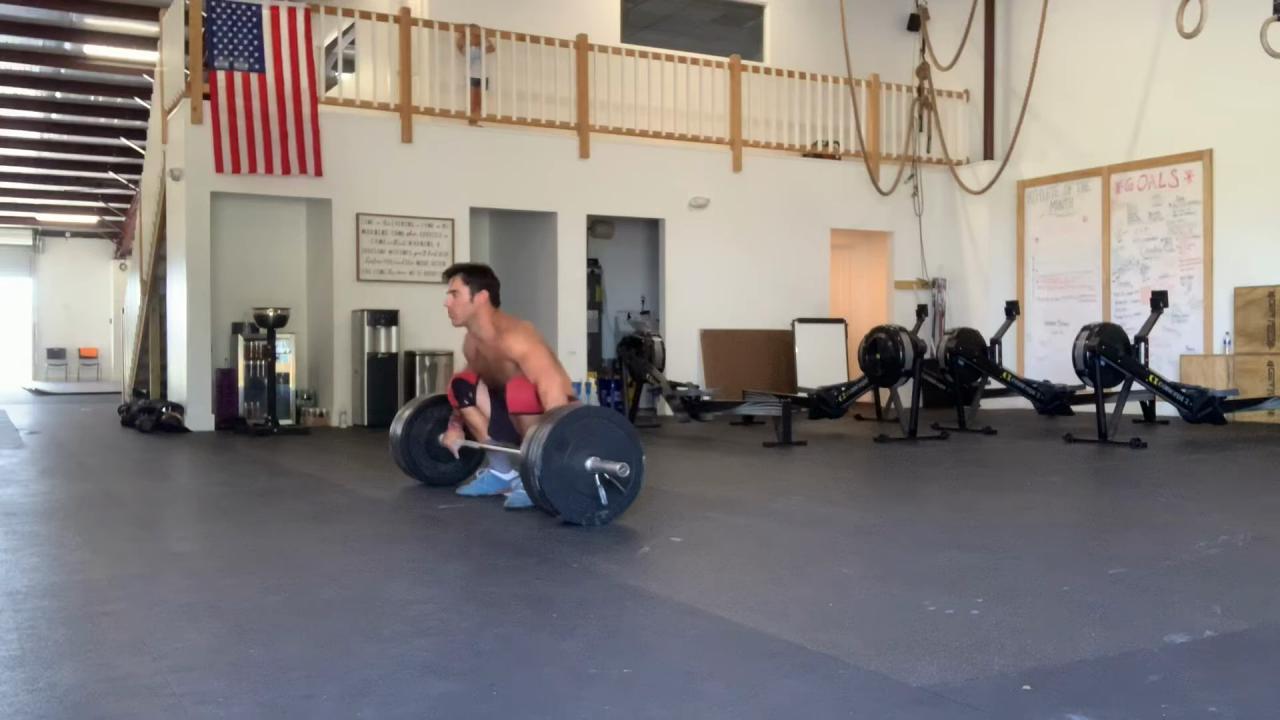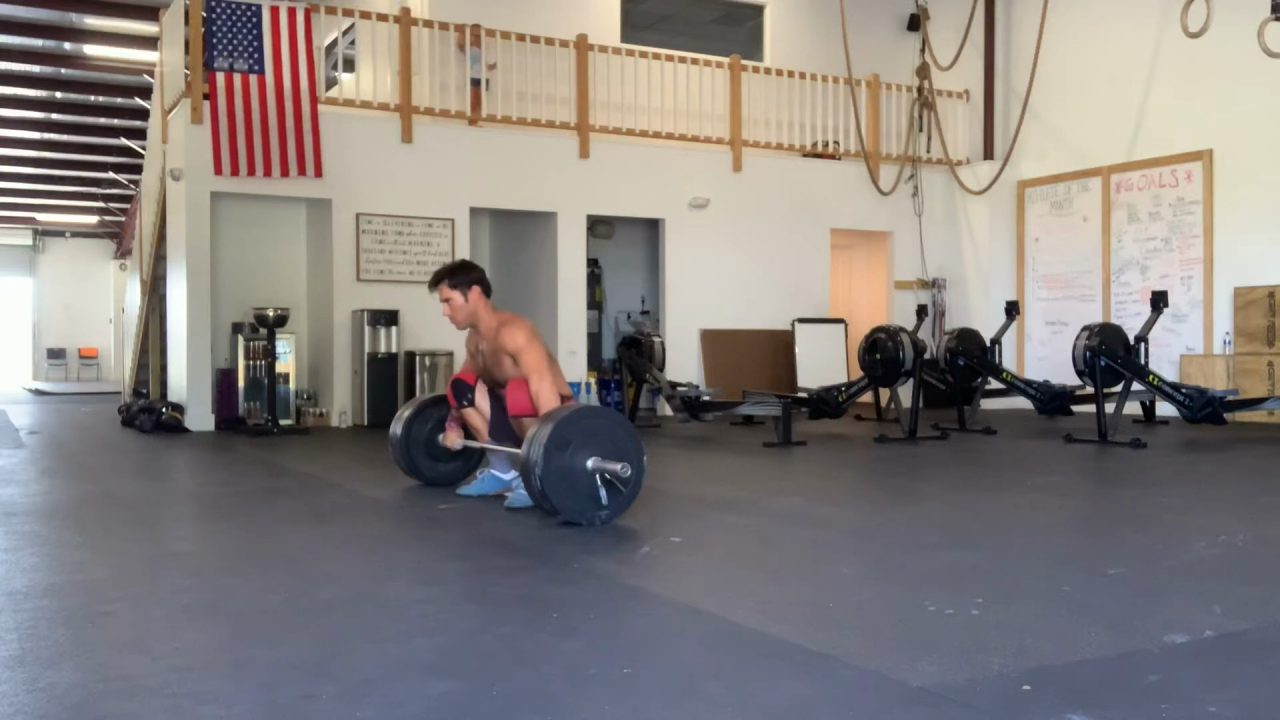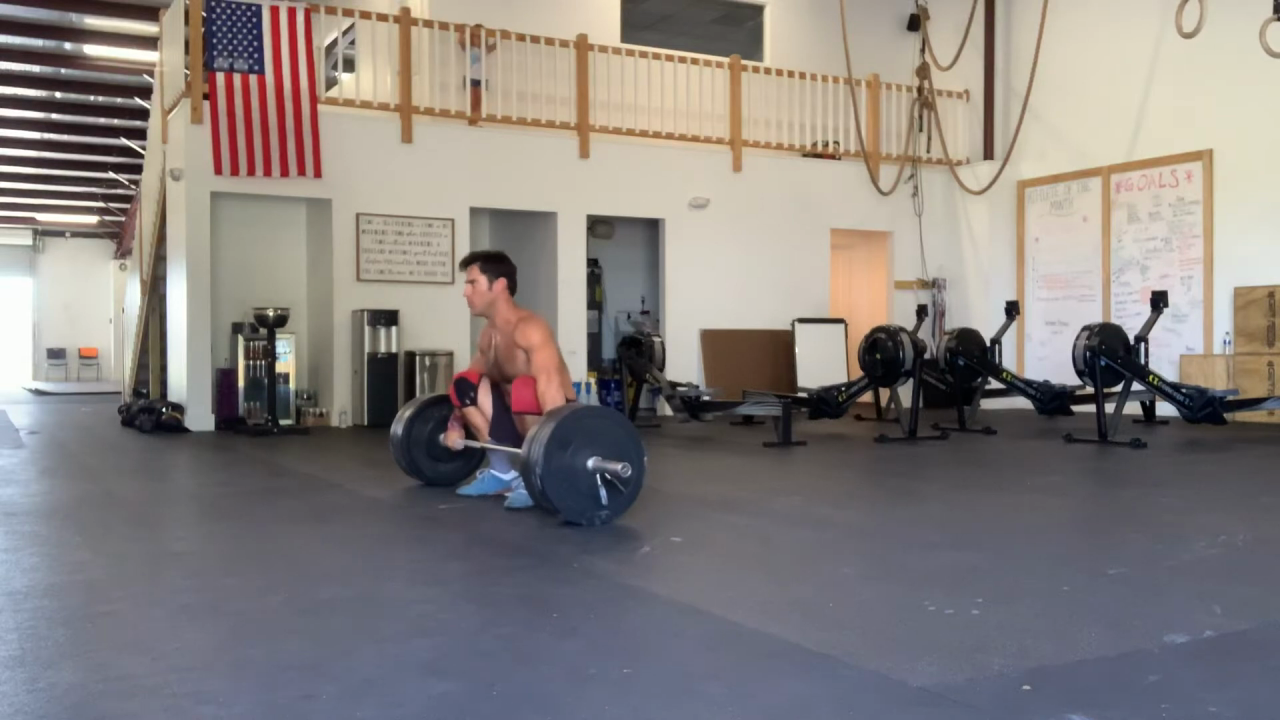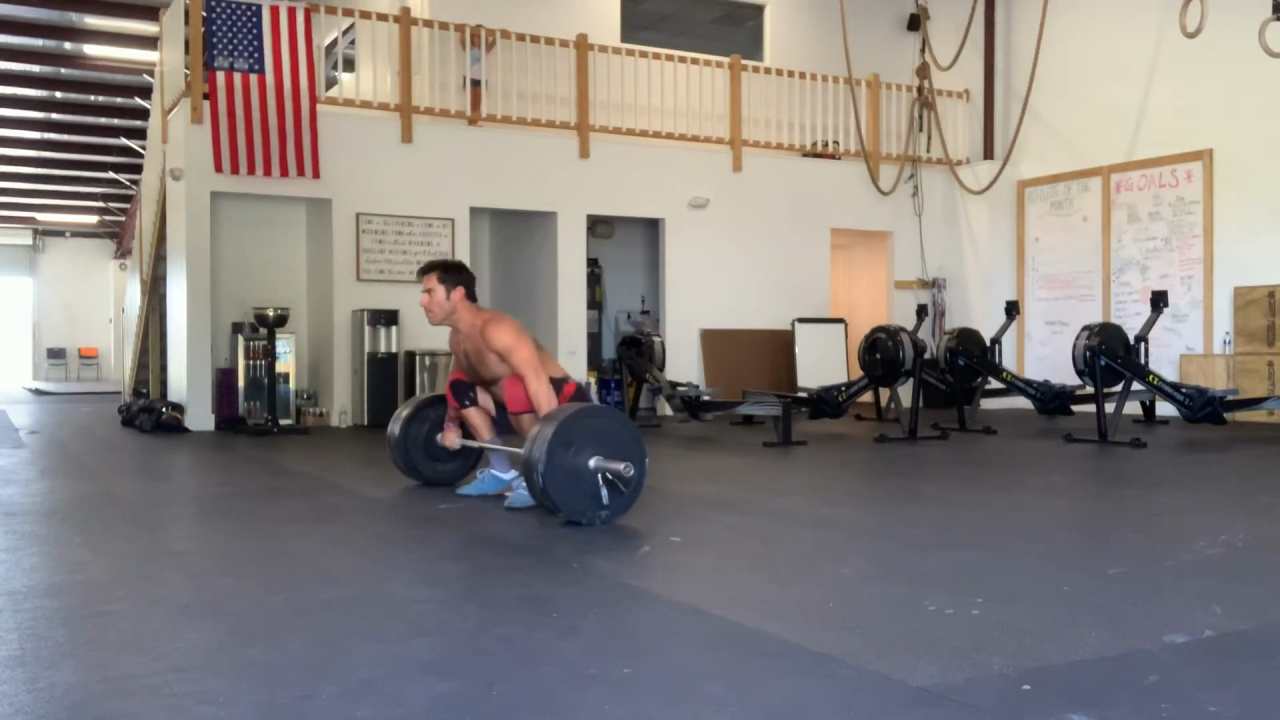
dt=1s
person 1, frame 1
left shoulder: (511, 335)
right shoulder: (472, 342)
left elbow: (551, 382)
right elbow: (471, 378)
right wrist: (456, 425)
right hip: (523, 418)
left knee: (518, 388)
right knee: (462, 386)
right ankle: (502, 473)
person 1, frame 2
left shoulder: (512, 330)
right shoulder: (475, 338)
left elbow: (543, 384)
right elbow: (467, 378)
right wrist: (454, 424)
right hip: (522, 419)
left knee: (518, 391)
right knee: (461, 386)
right ankle: (503, 472)
person 1, frame 3
left shoulder: (529, 327)
right shoulder: (489, 334)
left elbow: (550, 383)
right elbow: (473, 379)
right wrist: (456, 424)
right hip: (523, 420)
left knee: (523, 389)
right knee: (464, 384)
right ankle: (503, 473)
person 1, frame 4
left shoulder: (495, 328)
right shoulder: (458, 338)
left elbow: (537, 380)
right elbow: (458, 379)
right wrist: (451, 424)
left hip: (567, 401)
left knee: (516, 388)
right knee: (458, 388)
right ankle: (503, 473)
